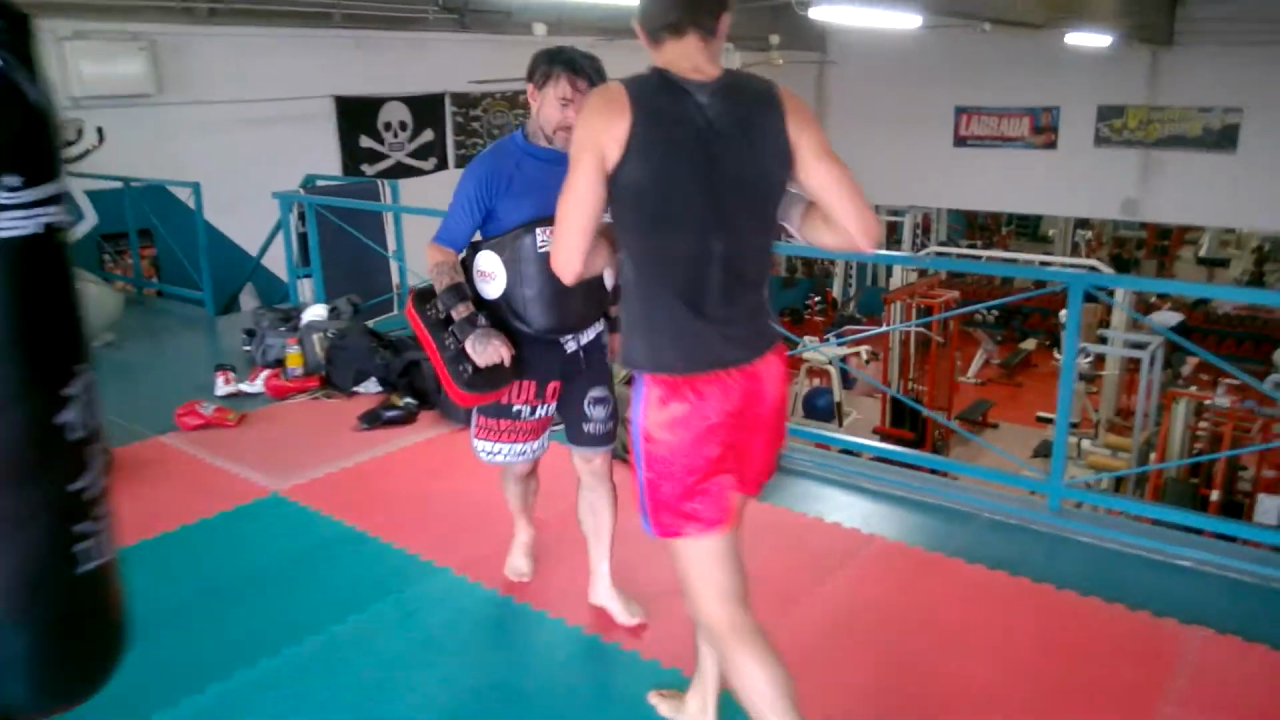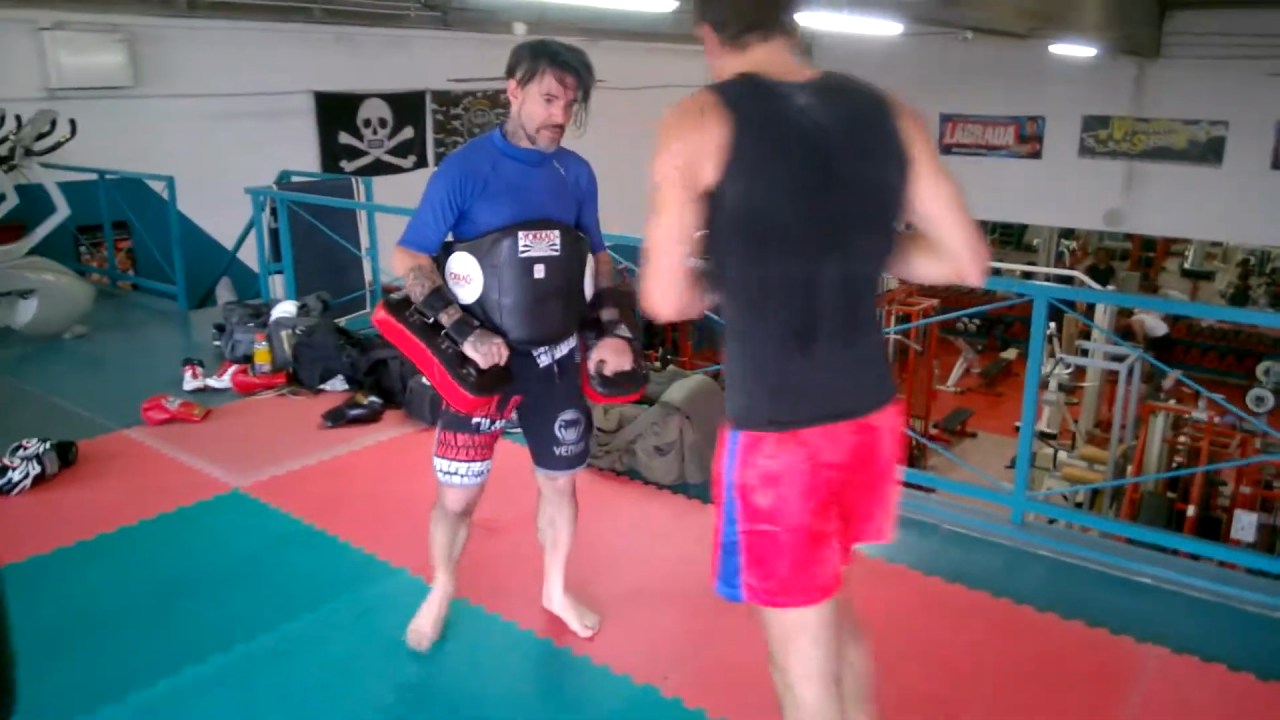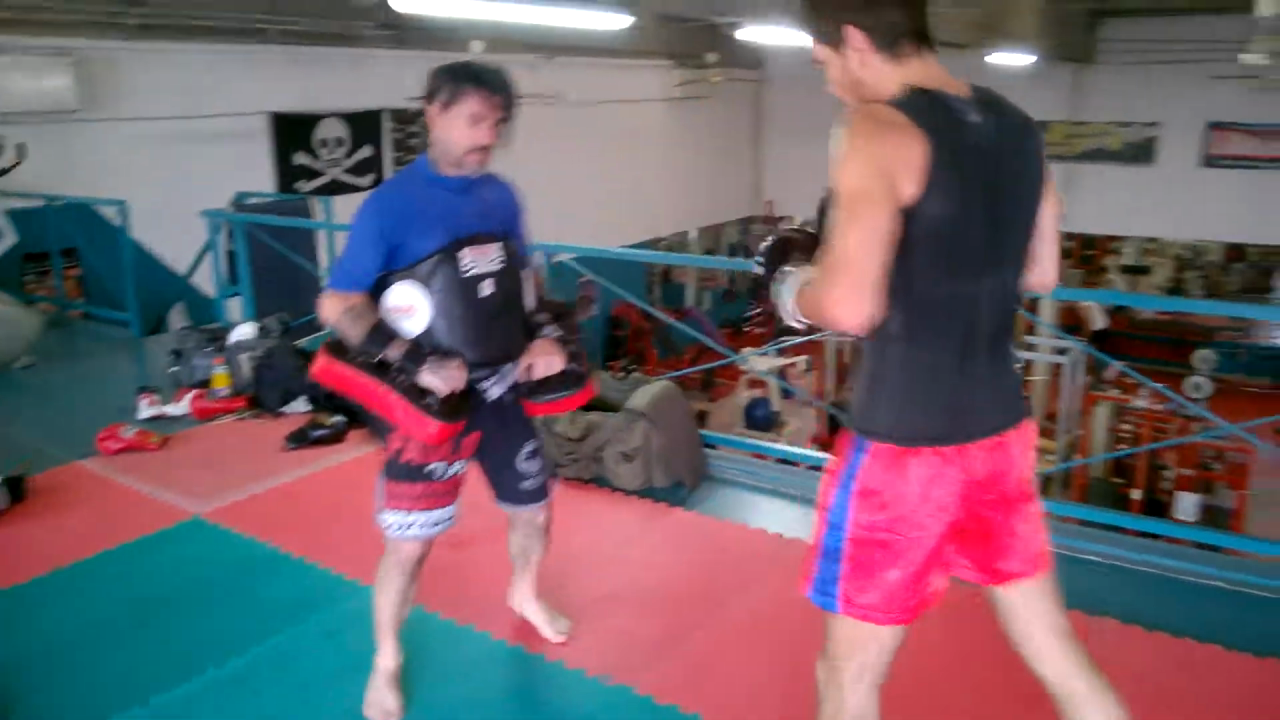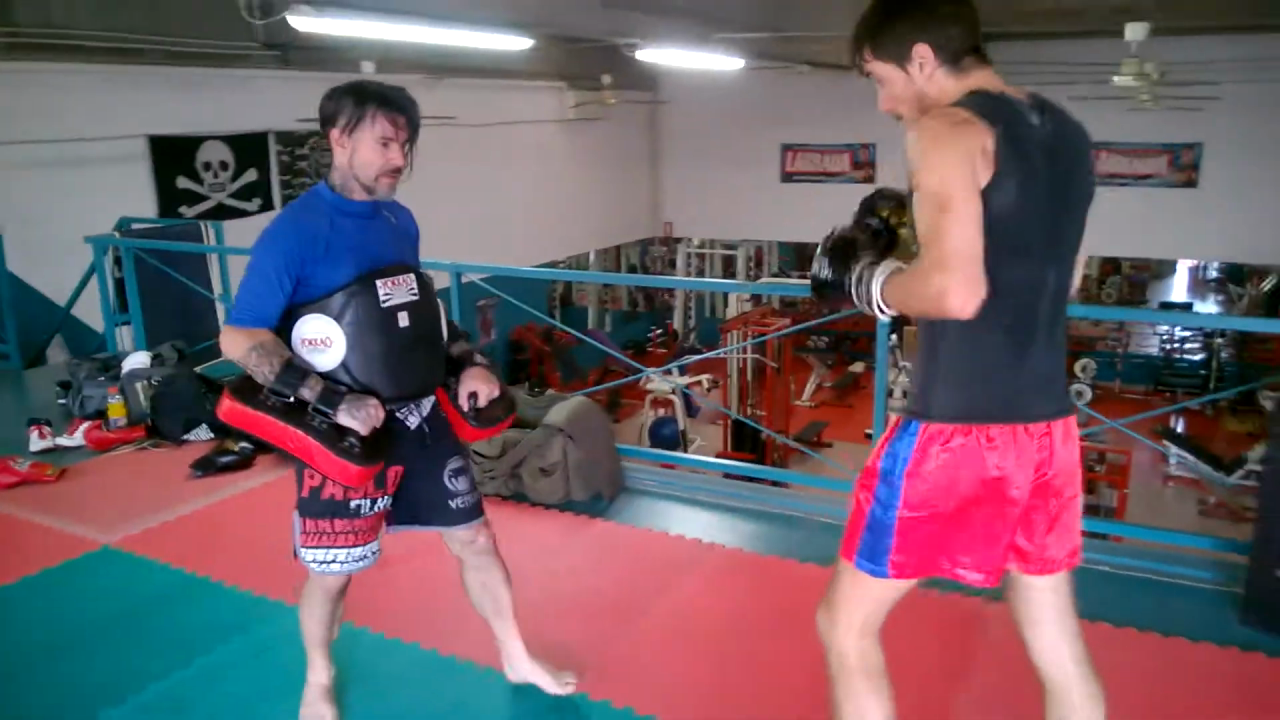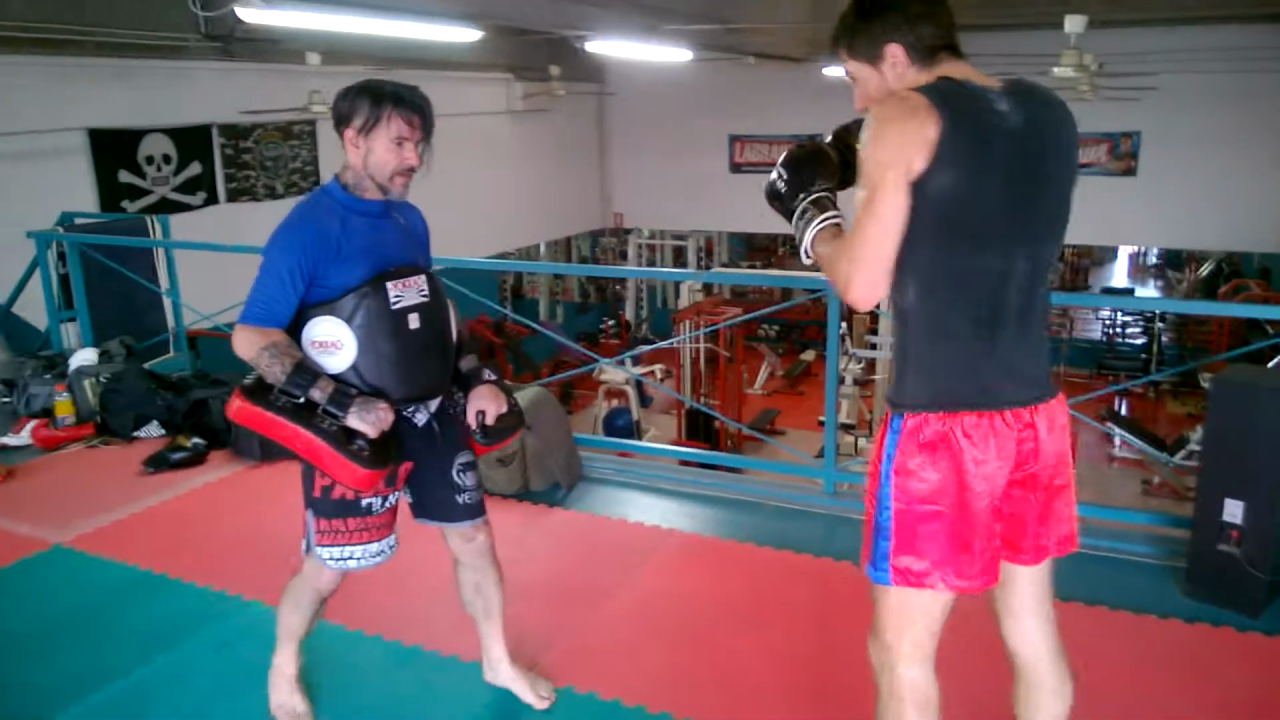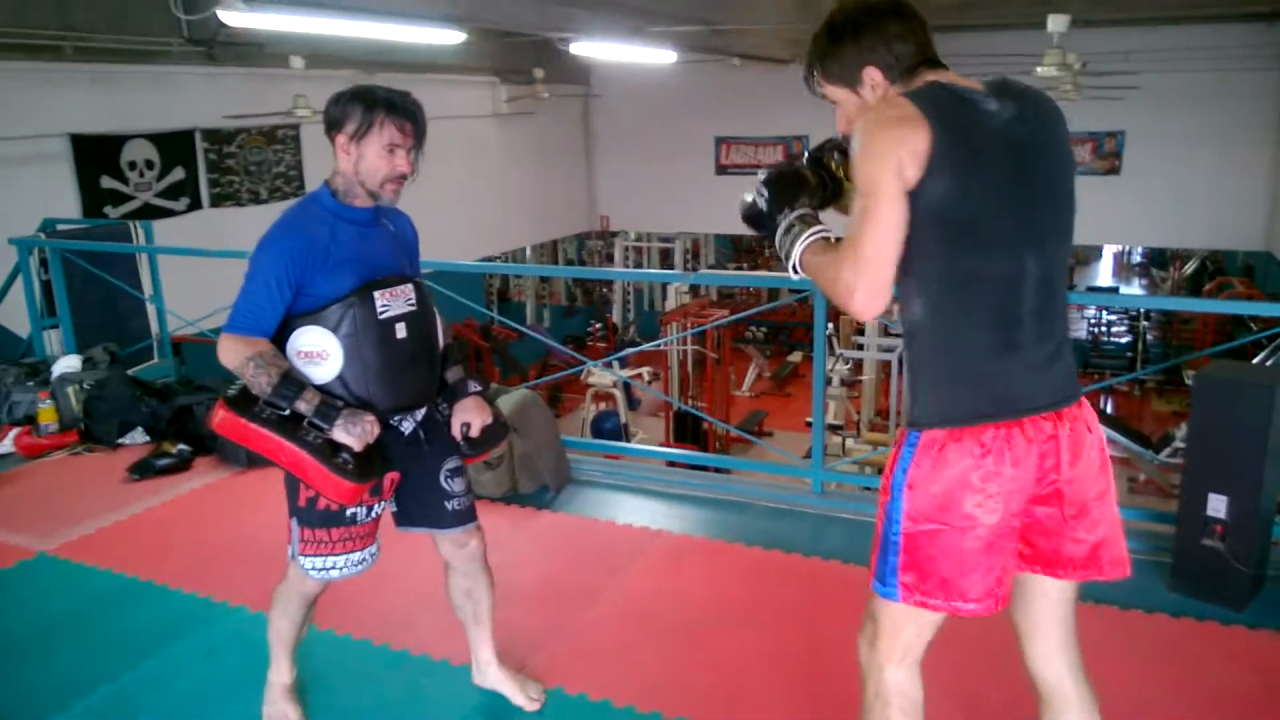
dt=0.3s
person 1, frame 1
left shoulder: (611, 111)
right shoulder: (779, 109)
left elbow: (570, 263)
right elbow: (864, 233)
left hip: (676, 387)
right hip: (758, 370)
left knee: (715, 601)
right knee: (716, 551)
person 1, frame 2
left shoulder: (700, 123)
right shoulder: (888, 116)
left elbow: (665, 300)
right elbow: (968, 264)
left hip: (774, 433)
right hip: (871, 417)
right knee: (827, 616)
person 1, frame 3
left shoulder: (880, 135)
right shoulder: (1016, 129)
left elbow: (848, 309)
left wrist: (794, 283)
left hip: (907, 449)
right hip: (1000, 435)
right knee: (1053, 653)
person 1, frame 4
left shoulder: (947, 130)
right shoulder: (1068, 132)
left elbow: (956, 293)
left wrist: (866, 279)
left hip: (955, 430)
right hip: (1048, 427)
left knee: (846, 626)
right knee: (1058, 650)
person 1, frame 5
left shoulder: (903, 118)
right shoulder: (1052, 115)
left elbow: (864, 284)
left wrist: (812, 205)
left hip: (941, 421)
right hip: (1036, 413)
left knee: (901, 653)
right knee: (1033, 633)
person 1, frame 6
left shoulder: (892, 125)
right shoulder: (1040, 113)
left elbow: (862, 295)
left wrist: (792, 224)
left hip: (959, 440)
right hip: (1060, 421)
left knee: (890, 656)
right knee: (1054, 656)
person 2, frame 1
right shoulder: (492, 168)
right elbow: (441, 254)
left wrist: (615, 319)
right wrist: (471, 327)
left hip: (584, 339)
right hip: (518, 344)
left knee: (595, 464)
right knee: (517, 464)
left ankle: (602, 583)
right ankle: (524, 534)
person 2, frame 2
left shoulder: (577, 173)
right shoulder: (465, 168)
left elbow: (596, 259)
right elbow: (408, 258)
left wrist: (611, 330)
right wrist: (463, 332)
left hip: (555, 354)
right hip: (486, 355)
left knee: (560, 484)
right knee: (457, 498)
left ankle: (555, 591)
right ankle: (441, 585)
person 2, frame 3
left shoulder: (500, 197)
right shoulder: (393, 203)
right elbow: (335, 302)
left wrist: (543, 335)
right wrist: (413, 364)
left hip: (502, 383)
right hip: (428, 399)
left knee: (533, 512)
right knee: (409, 545)
left ankle: (525, 594)
right ankle: (386, 667)
person 2, frame 4
left shoulder: (400, 222)
right shoulder: (293, 231)
right elbow: (238, 338)
left wrist: (465, 363)
right wrist: (331, 402)
left hip: (415, 413)
right hip: (344, 430)
left knee: (474, 539)
right knee: (332, 572)
left ankle: (517, 659)
person 2, frame 5
left shoulder: (410, 220)
right shoulder: (307, 229)
right elbow: (250, 337)
left wrist: (475, 377)
right wrist: (340, 404)
left hip: (426, 409)
right hip: (352, 426)
left knee: (473, 538)
right knee: (329, 566)
left ankle: (497, 661)
right ankle: (283, 668)
person 2, frame 6
left shoulder: (400, 228)
right shoulder: (294, 237)
right elbow: (236, 346)
left wrist: (462, 389)
right wrist: (326, 415)
left hip: (414, 417)
right hip: (339, 436)
left knee: (466, 544)
right knee: (312, 573)
left ankle: (486, 664)
